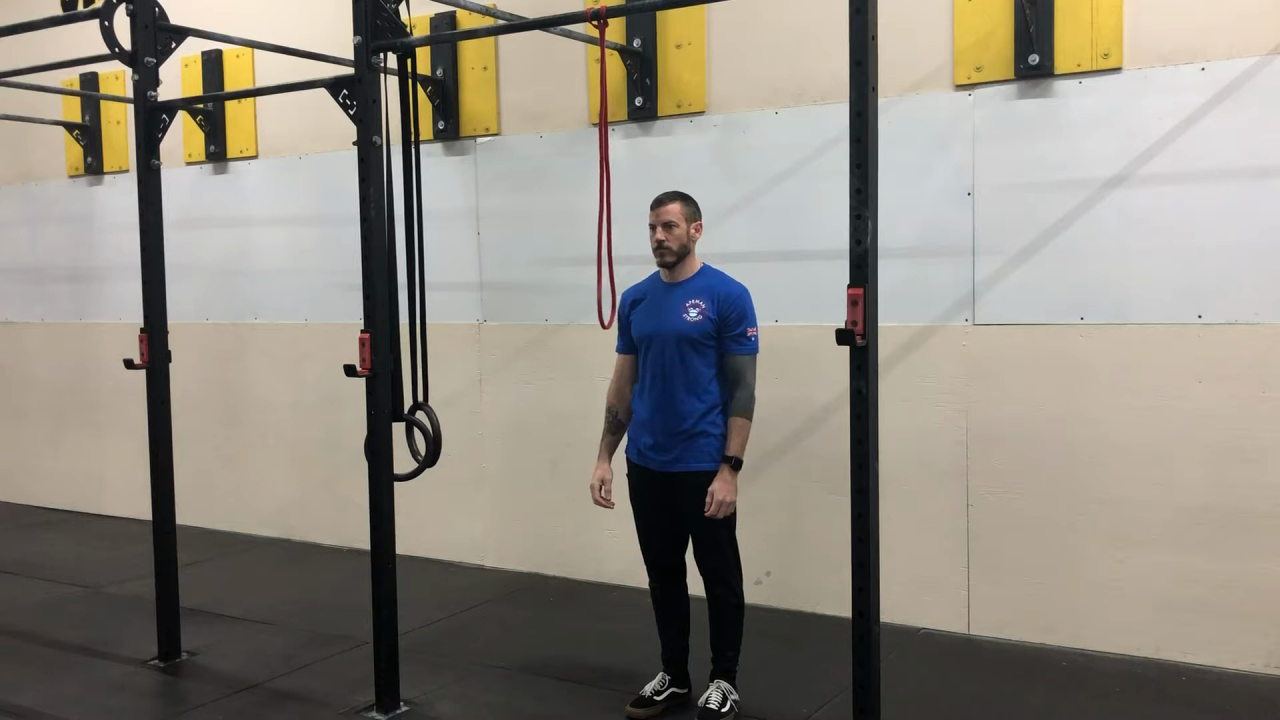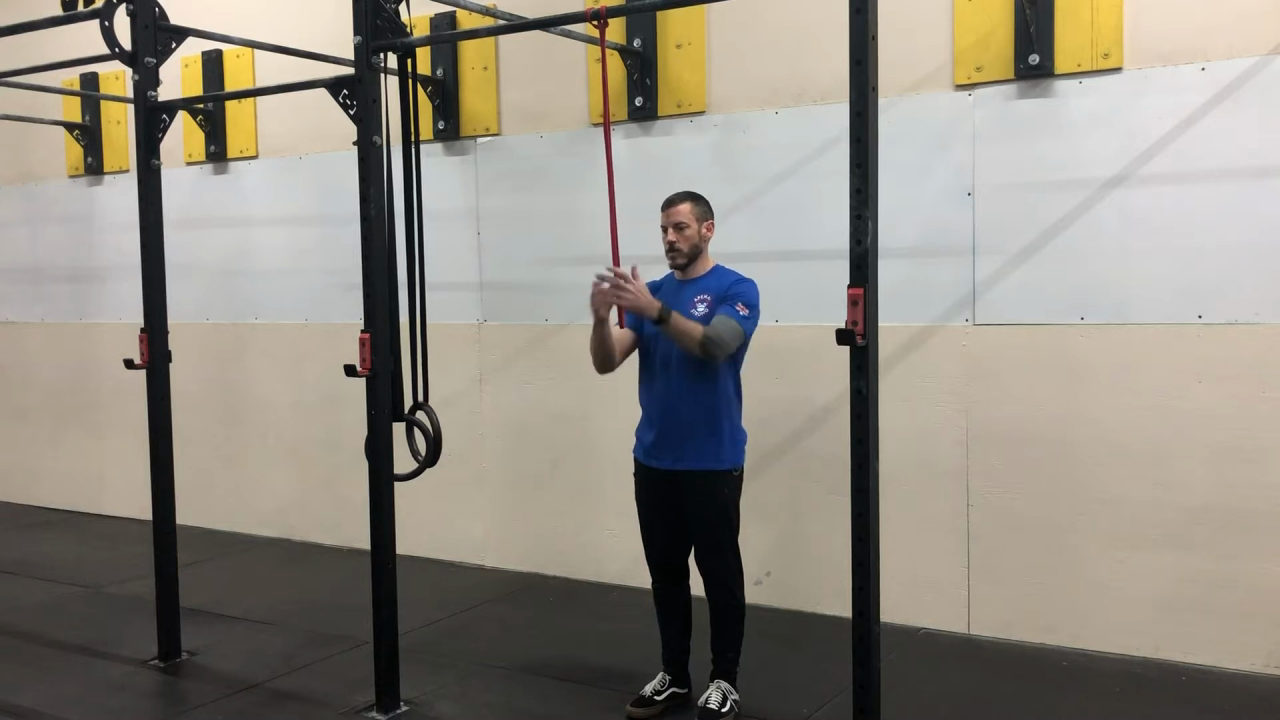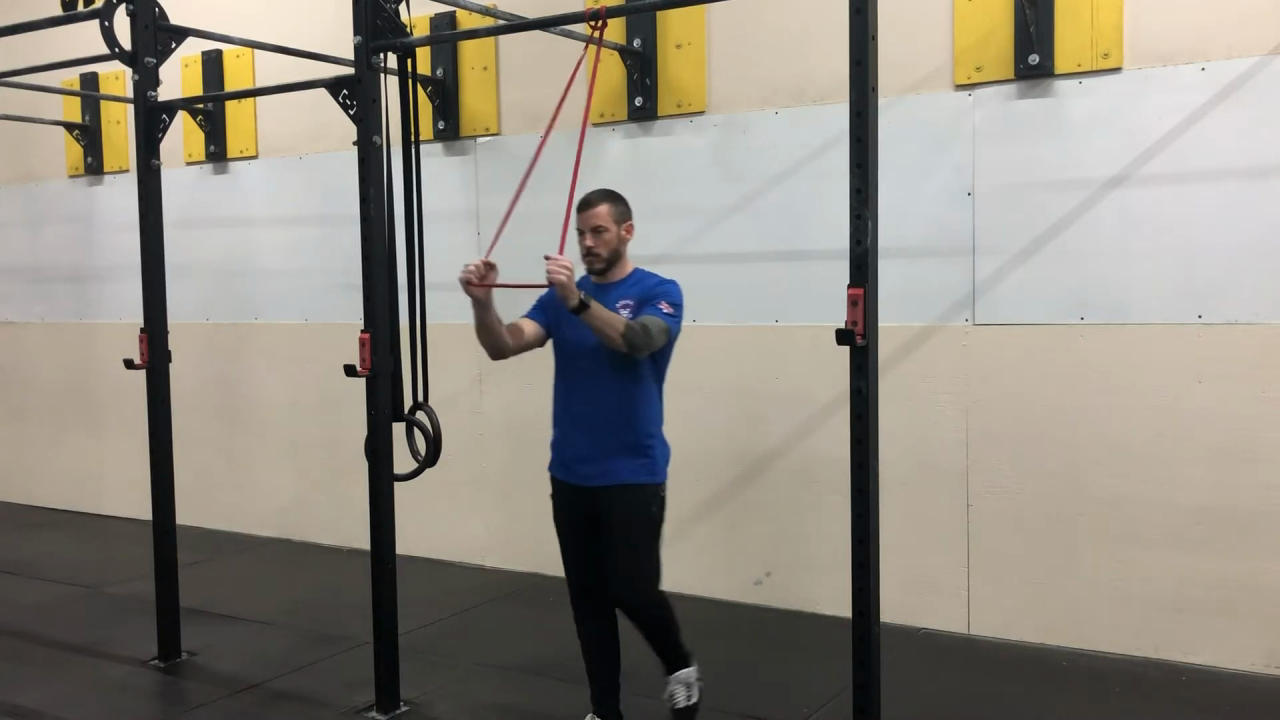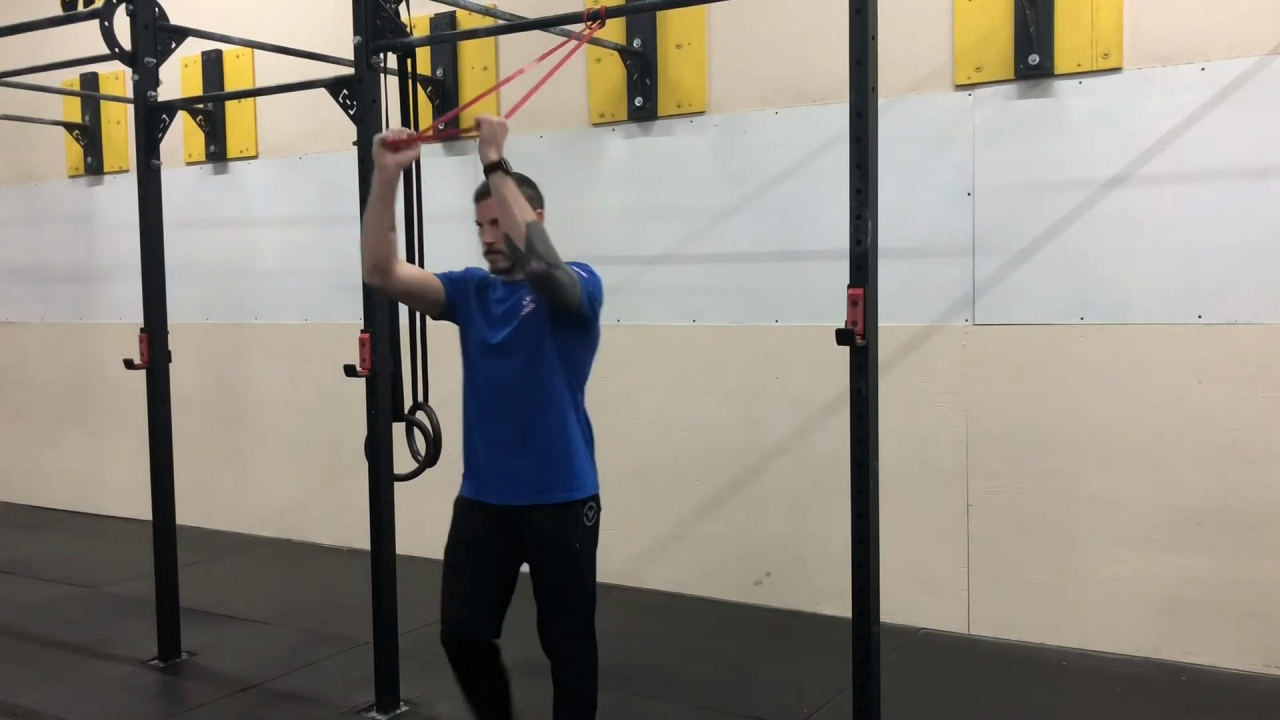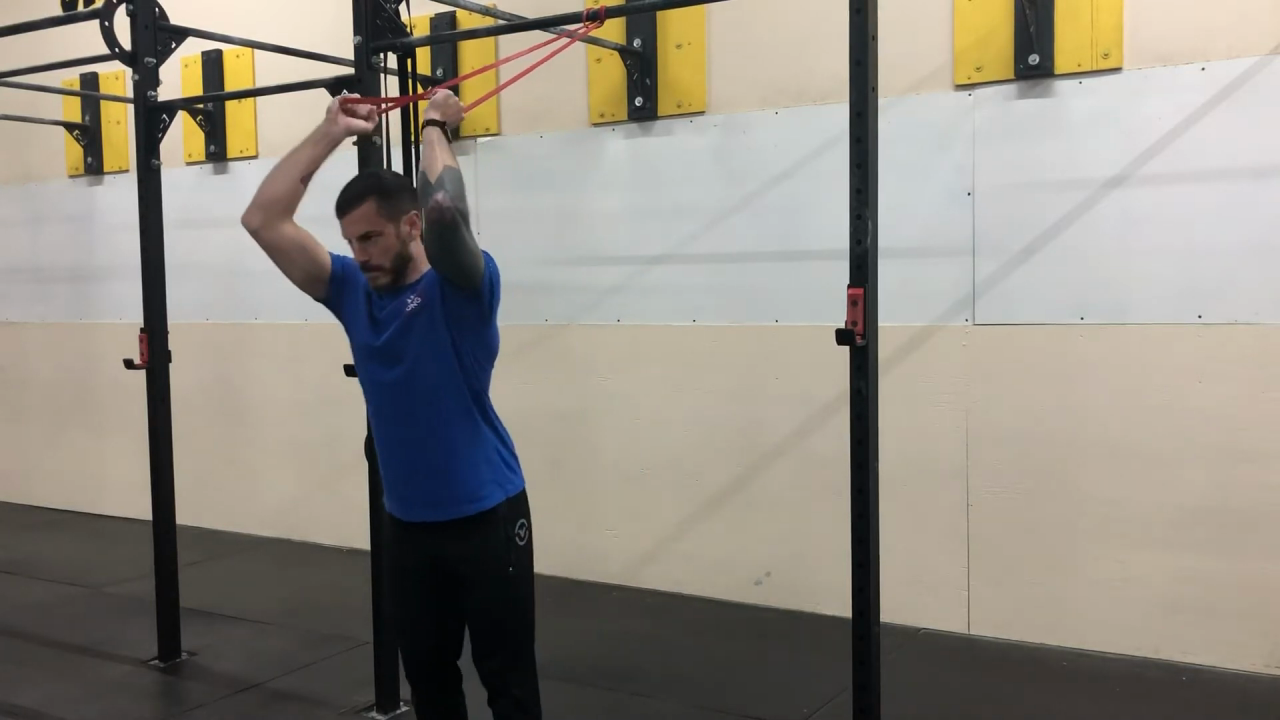
dt=1s
person 1, frame 1
left shoulder: (726, 295)
right shoulder: (635, 299)
left elbow: (742, 389)
right elbow: (623, 385)
left wrist: (729, 469)
right wrist: (604, 457)
left hip: (704, 466)
right hip: (647, 465)
left knee: (719, 577)
right knee: (663, 576)
right ankle: (673, 676)
person 1, frame 2
left shoulder: (735, 289)
right shoulder: (651, 293)
left elbow: (714, 346)
right elbow: (607, 362)
left wrist: (654, 311)
right wrist: (605, 312)
left hip: (712, 462)
right hip: (653, 459)
left knee: (719, 574)
right knee: (665, 572)
right ankle: (674, 675)
person 1, frame 3
left shoulder: (658, 292)
right shoulder: (560, 296)
left elbow: (637, 342)
right elbow: (503, 346)
left wrist: (578, 301)
right wrist: (483, 301)
left hip: (634, 475)
right hip: (571, 475)
left knee: (633, 592)
right knee: (587, 597)
left ankle: (681, 667)
person 1, frame 4
left shoulder: (576, 285)
right shoulder: (470, 291)
left elbow: (538, 262)
right elbow: (382, 272)
left wrist: (495, 162)
right wrist: (387, 176)
left hip: (560, 498)
right hip: (482, 498)
left knee: (566, 641)
right knee: (462, 632)
person 1, frame 5
left shoulder: (464, 284)
right shoulder: (353, 291)
left elbow: (446, 209)
right elbow: (263, 219)
left wrist: (435, 124)
right wrist: (331, 131)
left hip: (484, 516)
right hip: (409, 522)
